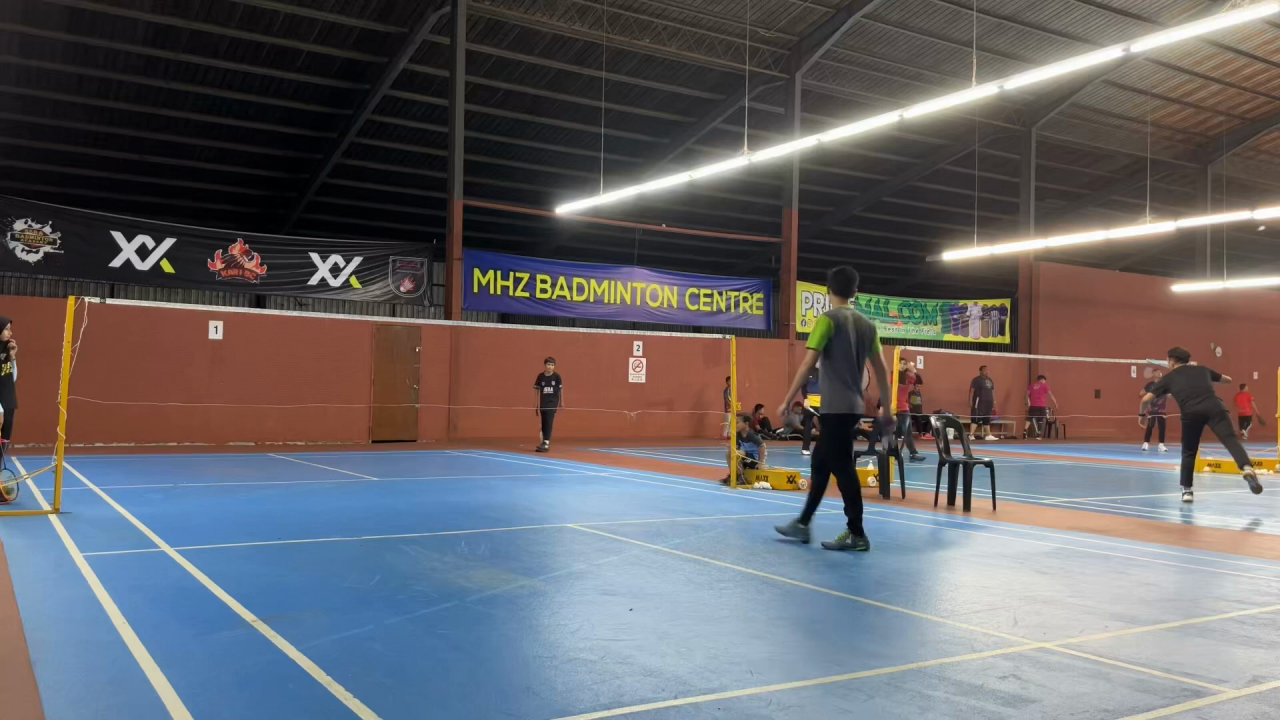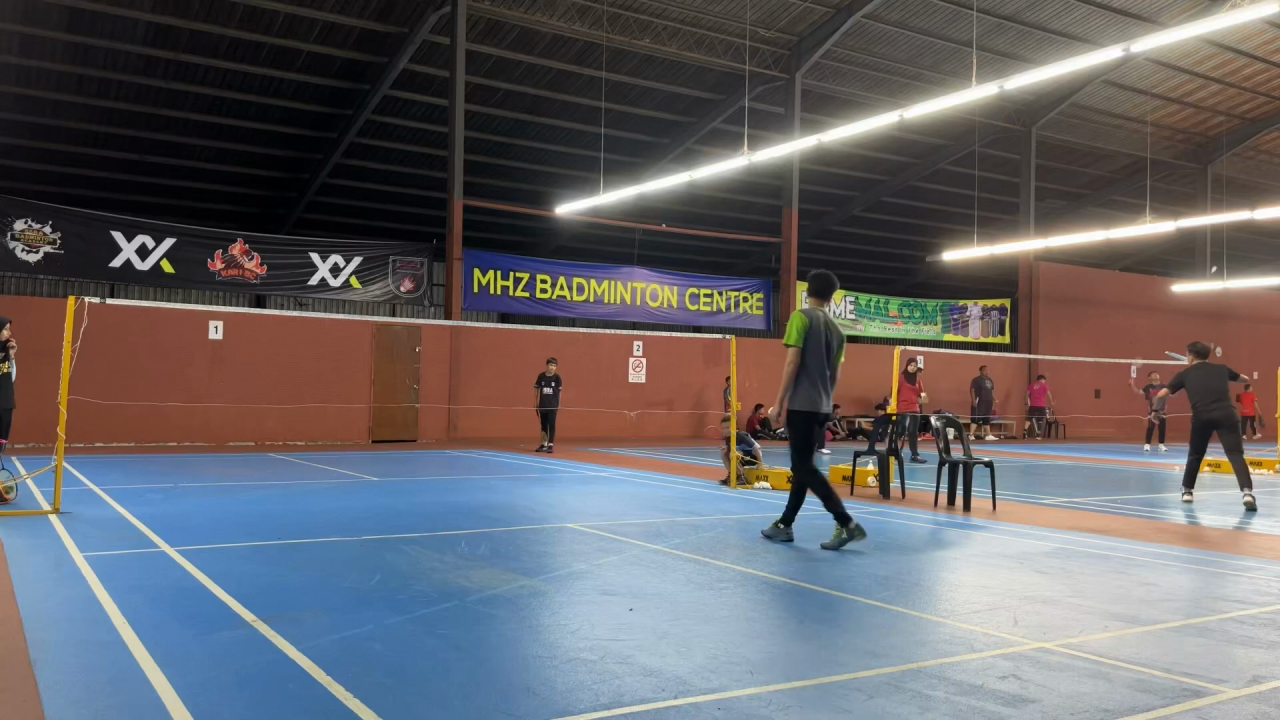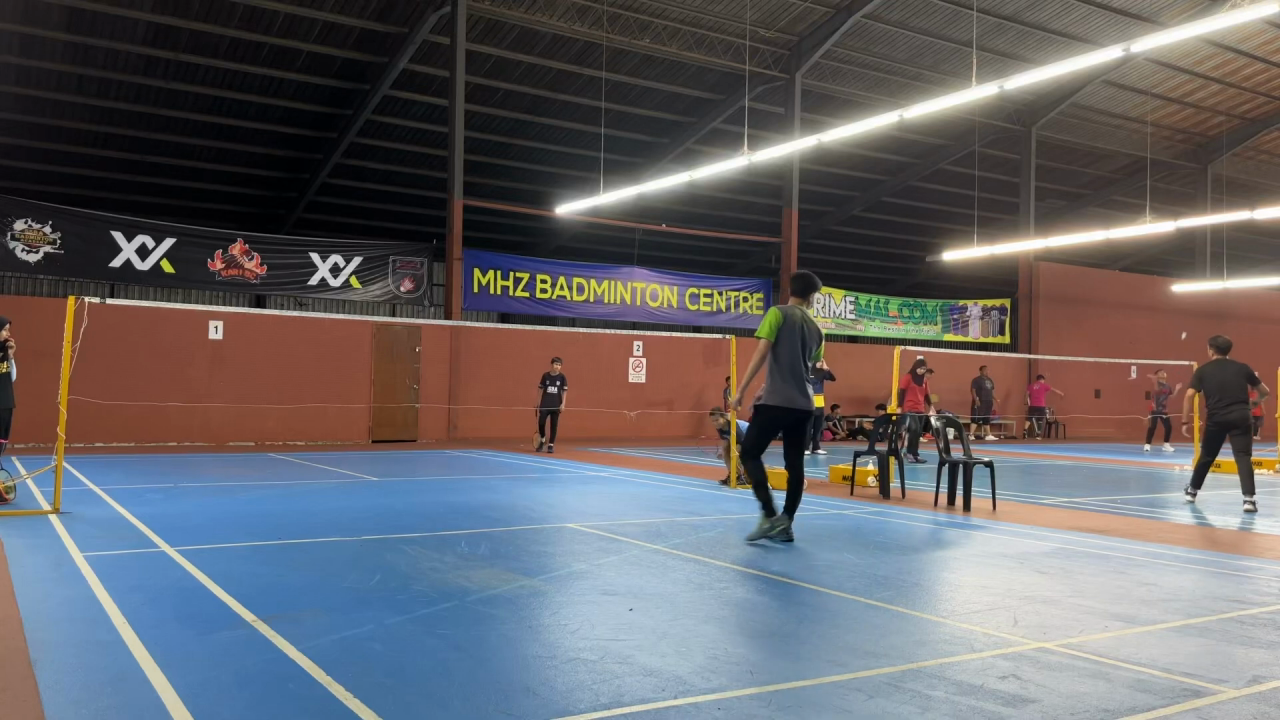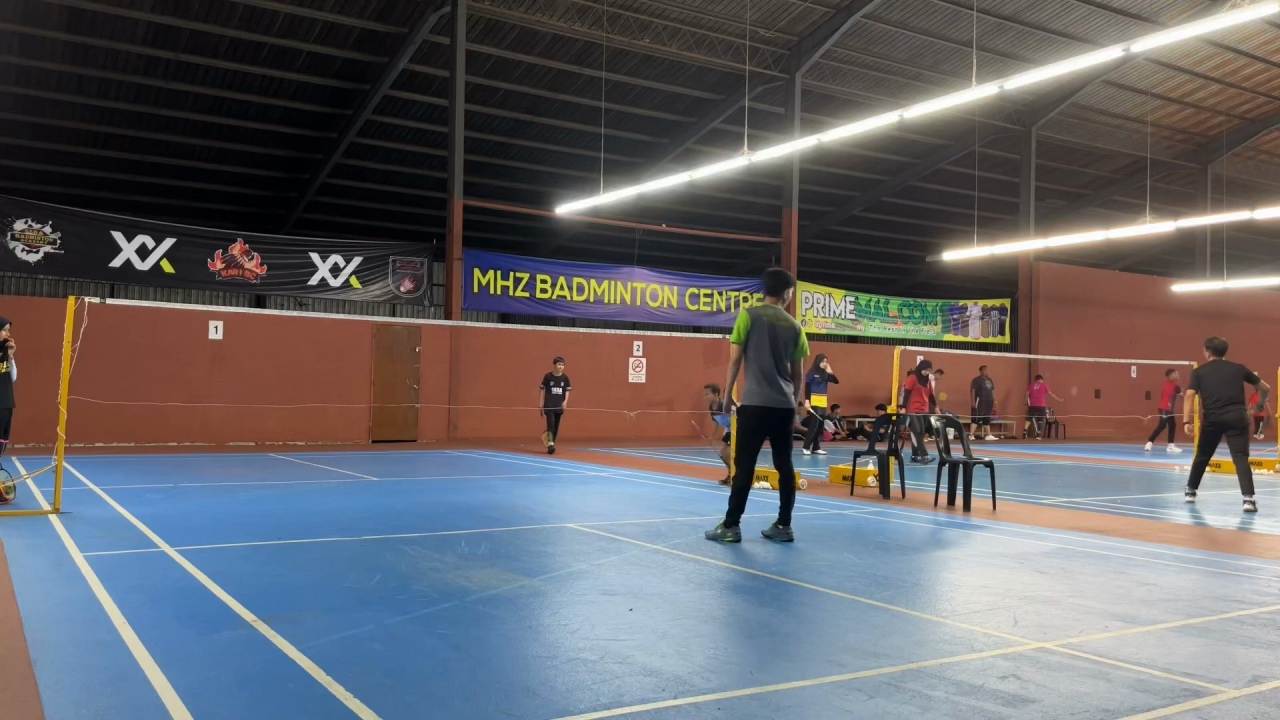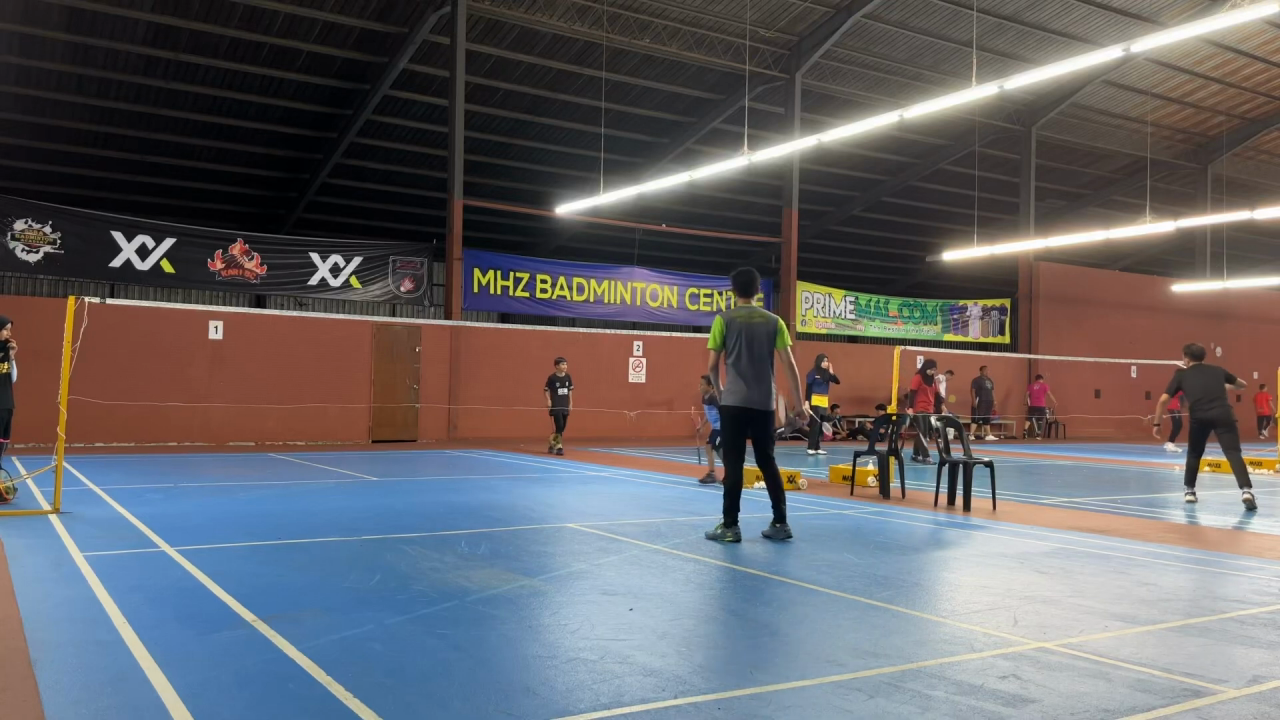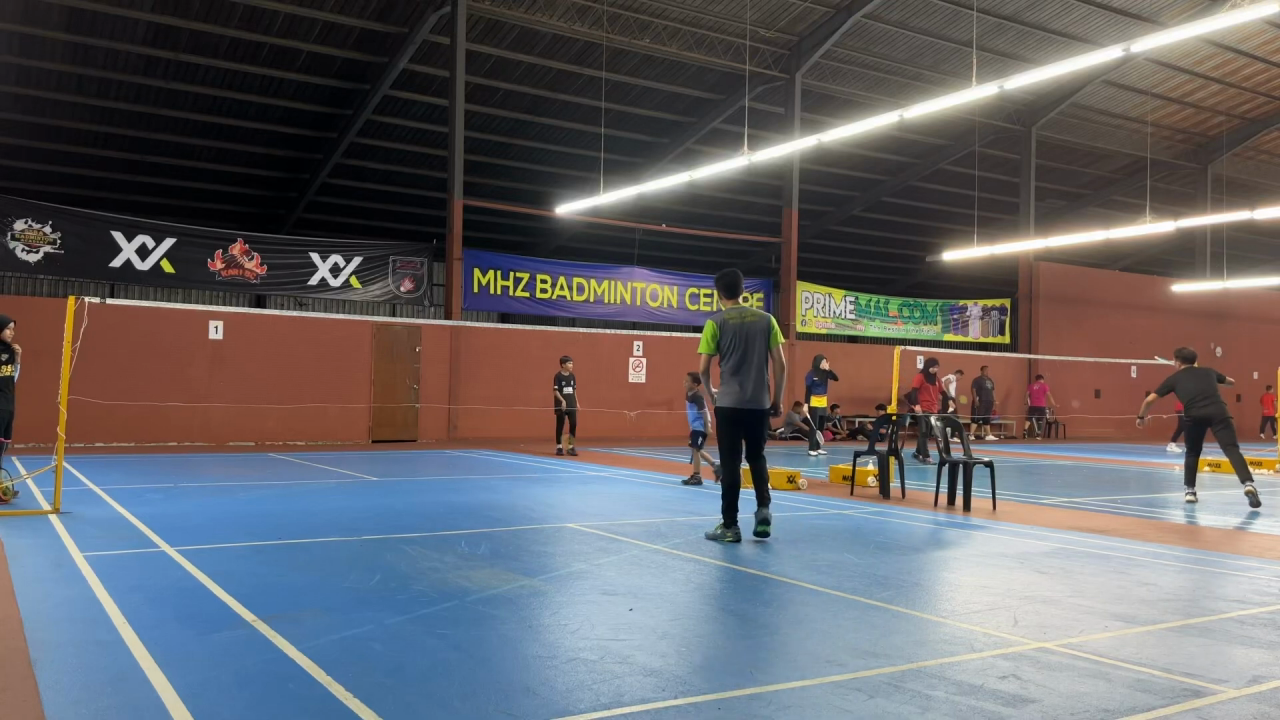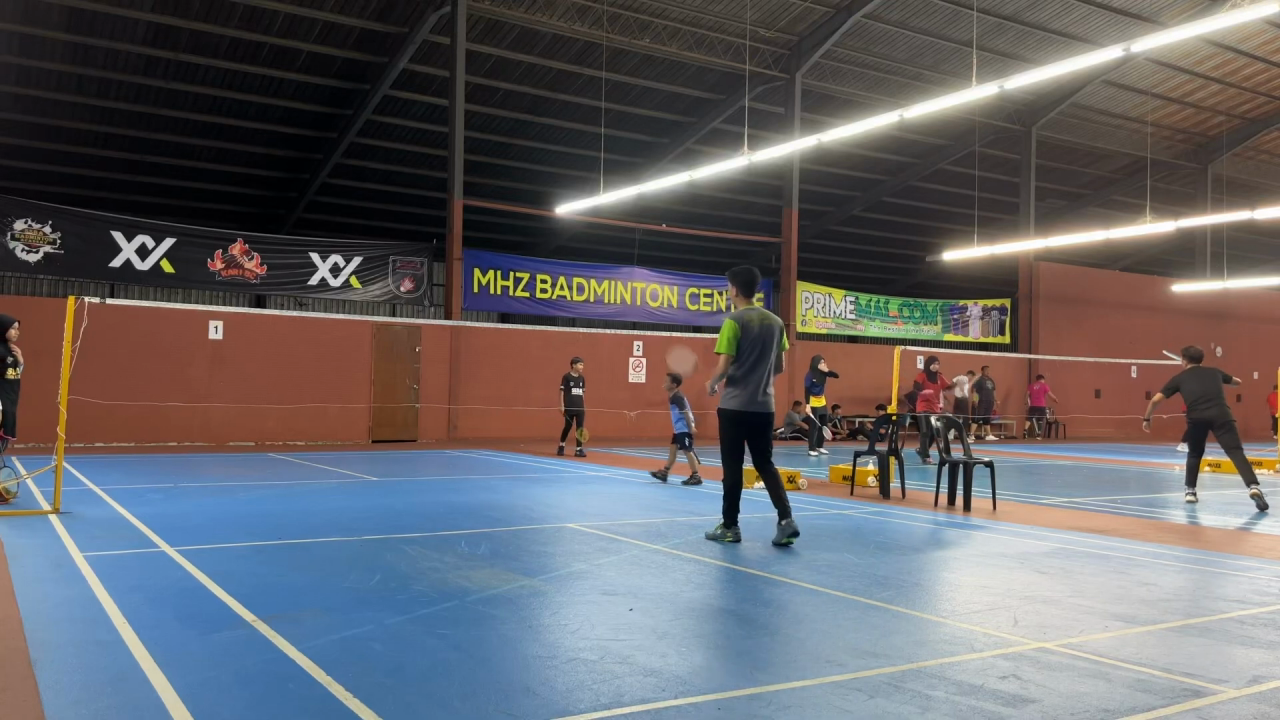
dt=0.3s
person 1, frame 1
left shoulder: (828, 319)
right shoulder: (867, 324)
left elbow: (808, 364)
right elbow: (880, 370)
left wrist: (787, 400)
right wrist: (886, 410)
left hip: (836, 407)
right hip: (852, 407)
left knee: (842, 468)
right knee: (820, 464)
left ankle: (856, 534)
right ankle: (803, 524)
person 1, frame 2
left shoulder: (801, 317)
right shoulder: (836, 328)
left elbow: (792, 362)
left wrist: (778, 402)
left hip: (801, 406)
right hip: (821, 408)
left knee: (803, 468)
right knee: (803, 467)
left ankle: (847, 524)
right ankle: (784, 525)
person 1, frame 3
left shoulder: (778, 314)
right shoulder: (816, 328)
left elbow: (761, 354)
left wrist: (740, 390)
left hip: (777, 402)
right hip: (805, 405)
left knee: (749, 454)
right knee: (795, 465)
left ankle: (771, 515)
right ankle: (784, 523)
person 1, frame 4
left shoulder: (749, 316)
right shoulder: (795, 326)
left elbow: (734, 360)
right elbow: (798, 373)
left wrist: (727, 393)
right wrist: (796, 402)
left hip: (755, 403)
right hip: (784, 405)
left knee: (745, 465)
right knee: (784, 466)
left ankle: (731, 525)
right ankle: (783, 525)
person 1, frame 5
left shoulder: (724, 320)
right shoulder: (773, 322)
left elbow: (712, 365)
right elbow: (789, 365)
left wrist: (720, 389)
right wrist: (800, 404)
left hip: (734, 403)
right hip: (765, 404)
left knee: (733, 465)
right knee: (767, 462)
left ankle: (730, 526)
right ankle: (780, 523)
person 1, frame 6
left shoulder: (716, 323)
right shoulder: (766, 320)
left elbow: (704, 369)
right elbow: (780, 365)
left wrist: (710, 393)
right wrist: (776, 399)
left hip: (729, 404)
right hip: (760, 403)
left knee: (730, 465)
right knee: (756, 458)
left ankle: (729, 526)
right ankle: (763, 509)
person 1, frame 7
left shoulder: (733, 321)
right shoulder: (776, 322)
left elbow: (723, 368)
right elbow: (779, 367)
left wrist: (712, 385)
left hip: (734, 406)
right hip: (764, 406)
left knee: (733, 467)
right knee: (765, 463)
left ankle: (730, 526)
right ankle: (786, 519)
